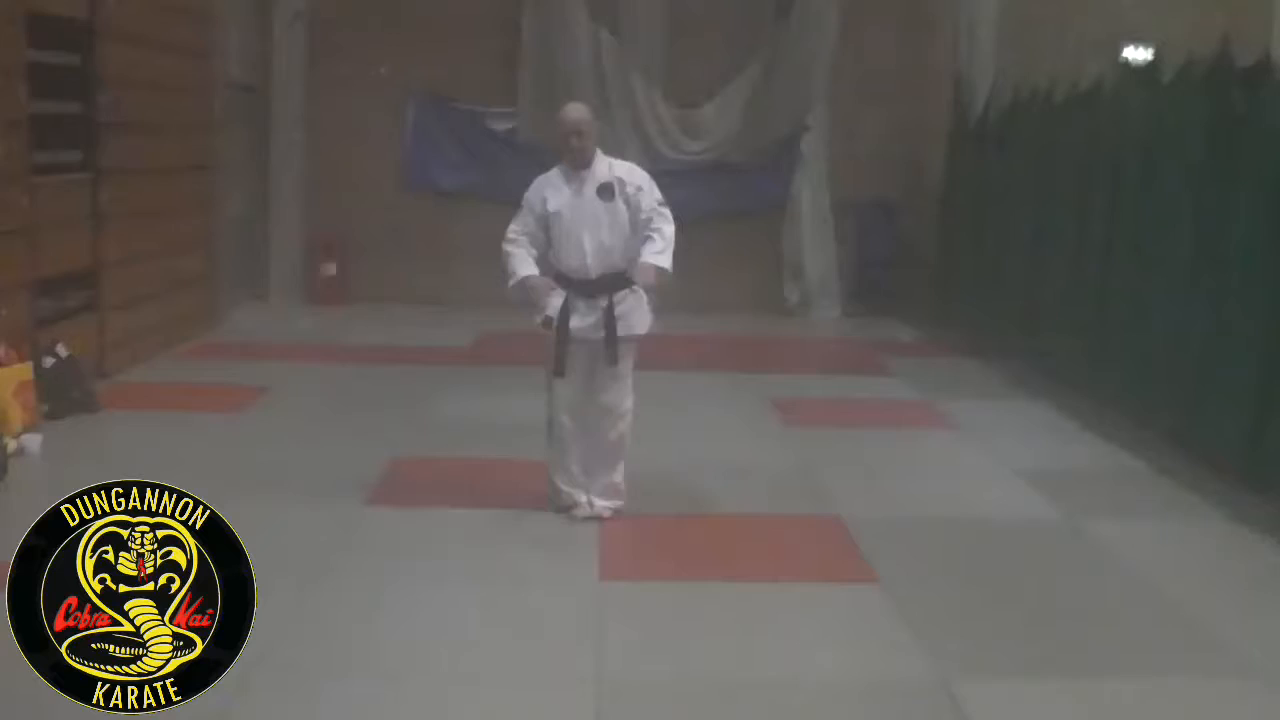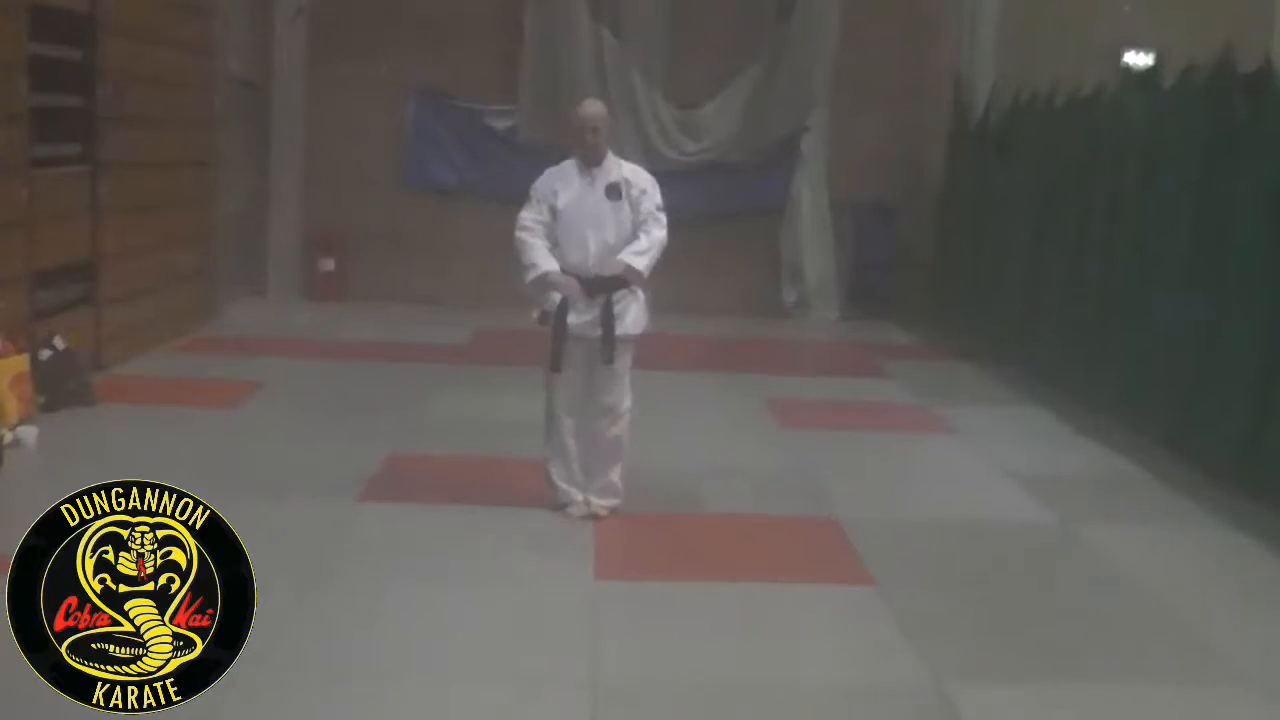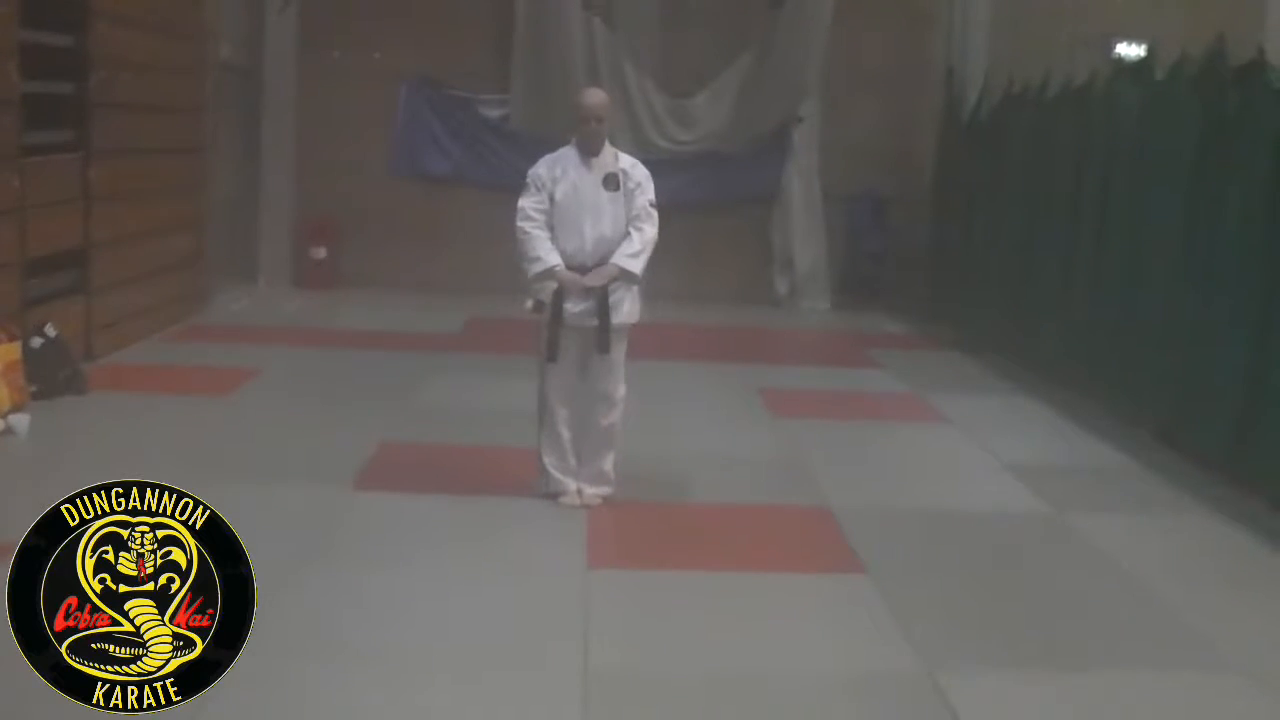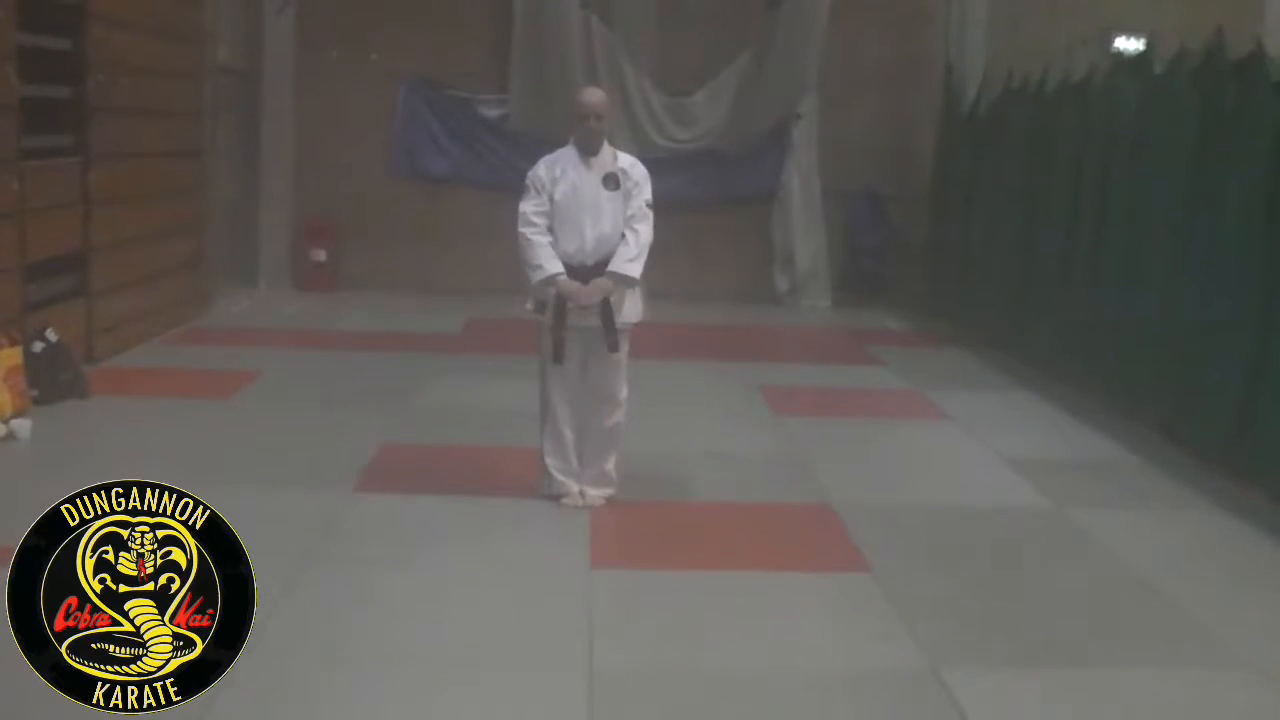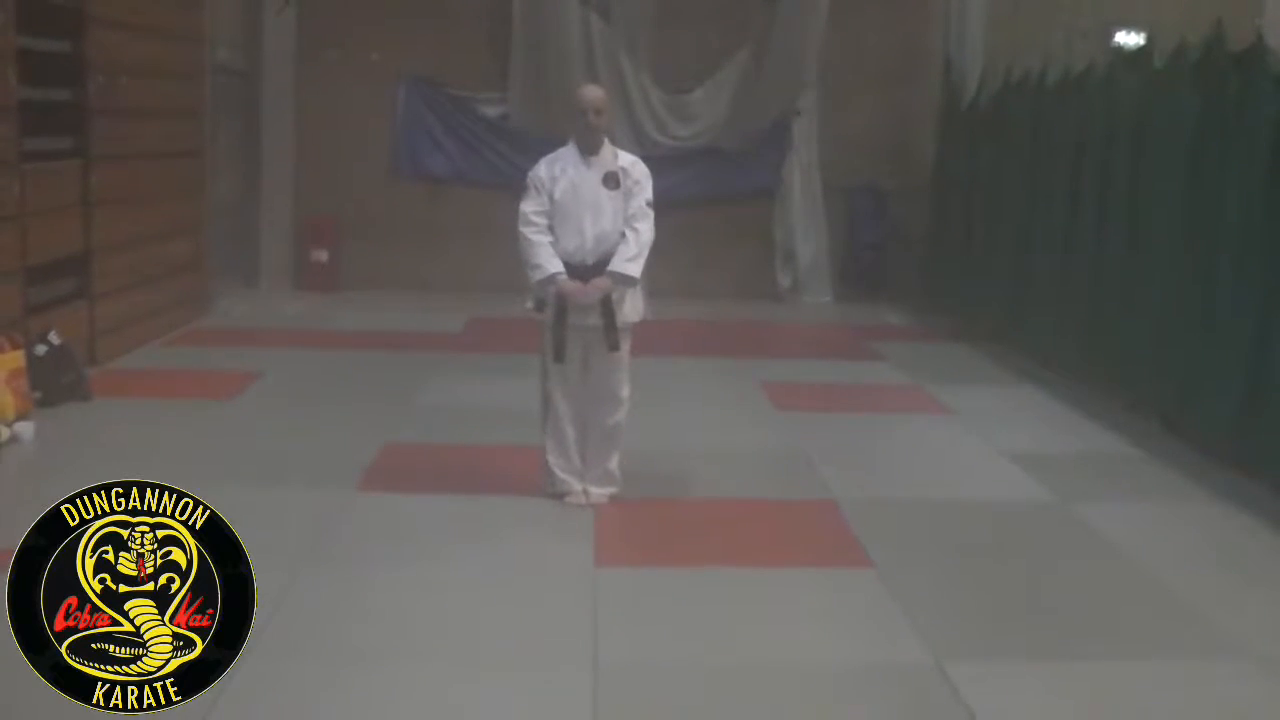
dt=0.3s
person 1, frame 1
left shoulder: (629, 177)
right shoulder: (544, 187)
left elbow: (659, 224)
right elbow: (519, 239)
left wrist: (651, 264)
right wrist: (529, 278)
left hip: (619, 305)
right hip: (568, 306)
left knee: (612, 405)
right knee: (566, 404)
left ankle: (604, 492)
right ankle: (572, 492)
person 1, frame 2
left shoulder: (635, 179)
right shoulder: (552, 181)
left elbow: (654, 230)
right elbow: (530, 232)
left wrist: (625, 265)
right wrist: (551, 275)
left hip: (617, 305)
right hip: (569, 305)
left knee: (611, 403)
right knee: (565, 402)
left ankle: (602, 490)
right ankle: (569, 489)
person 1, frame 3
left shoulder: (632, 171)
right shoulder: (548, 168)
left elbow: (645, 228)
right elbow: (529, 224)
left wrist: (612, 270)
right wrist: (558, 272)
left hip: (612, 296)
right hip: (560, 294)
left knee: (605, 393)
right knee: (558, 390)
left ankle: (595, 479)
right ankle: (561, 479)
person 1, frame 4
left shoulder: (630, 169)
right shoulder: (547, 169)
left elbow: (639, 230)
right elbow: (531, 229)
left wrist: (608, 281)
right wrist: (559, 281)
left hip: (613, 295)
right hip: (562, 294)
left knee: (608, 393)
right knee: (560, 392)
left ankle: (597, 479)
right ankle: (563, 480)
person 1, frame 5
left shoulder: (631, 168)
right shoulder: (548, 168)
left elbow: (640, 229)
right elbow: (532, 229)
left wrist: (610, 281)
right wrist: (559, 281)
left hip: (613, 293)
right hip: (562, 292)
left knee: (609, 392)
right knee: (562, 390)
left ankle: (600, 479)
right ankle: (567, 479)
